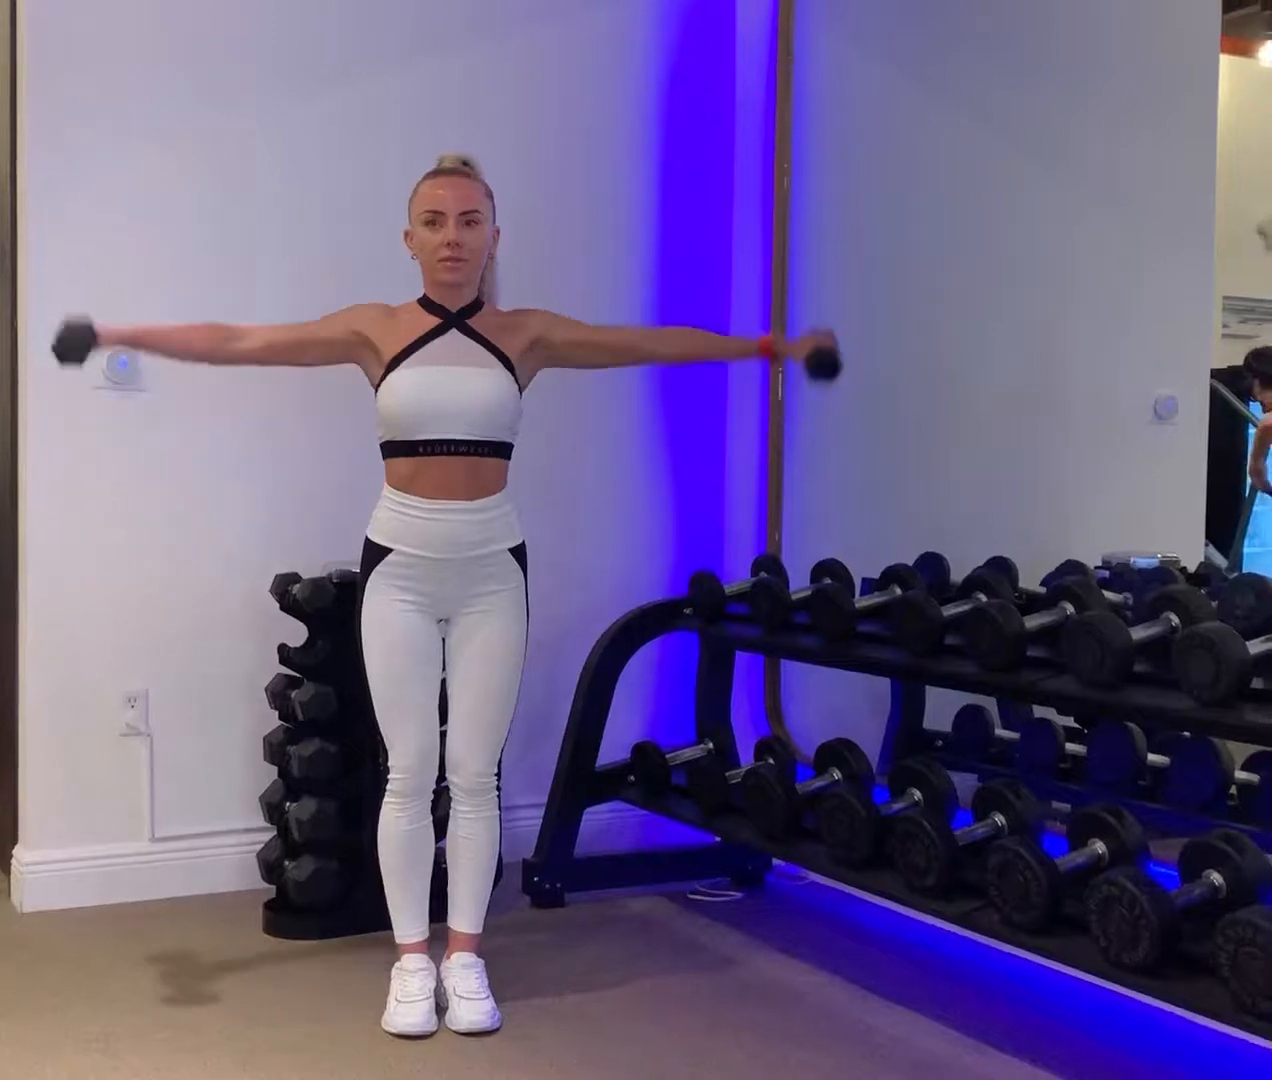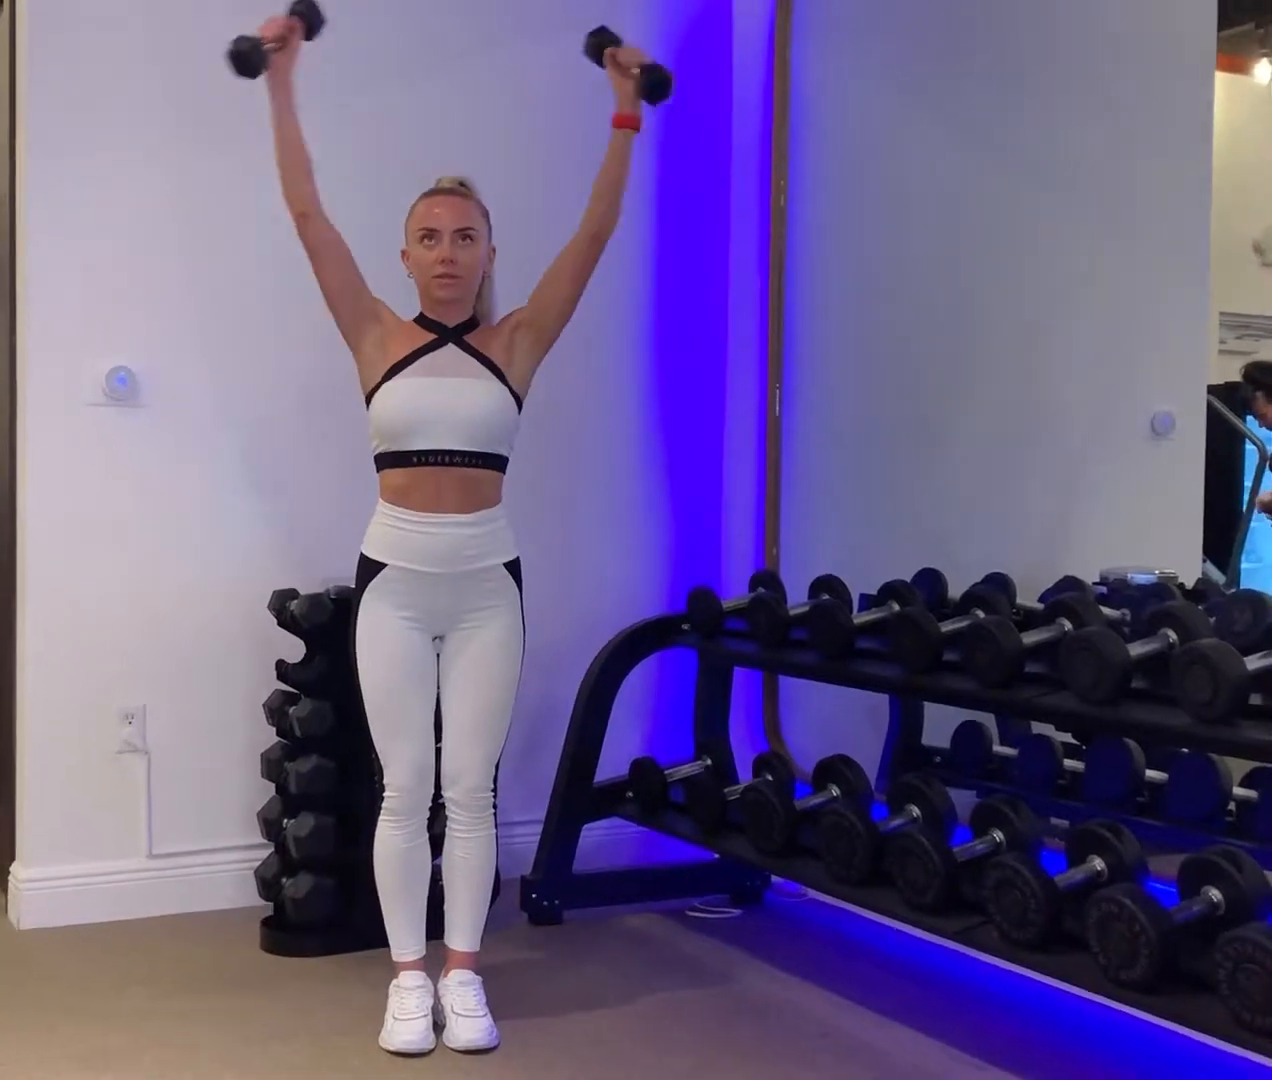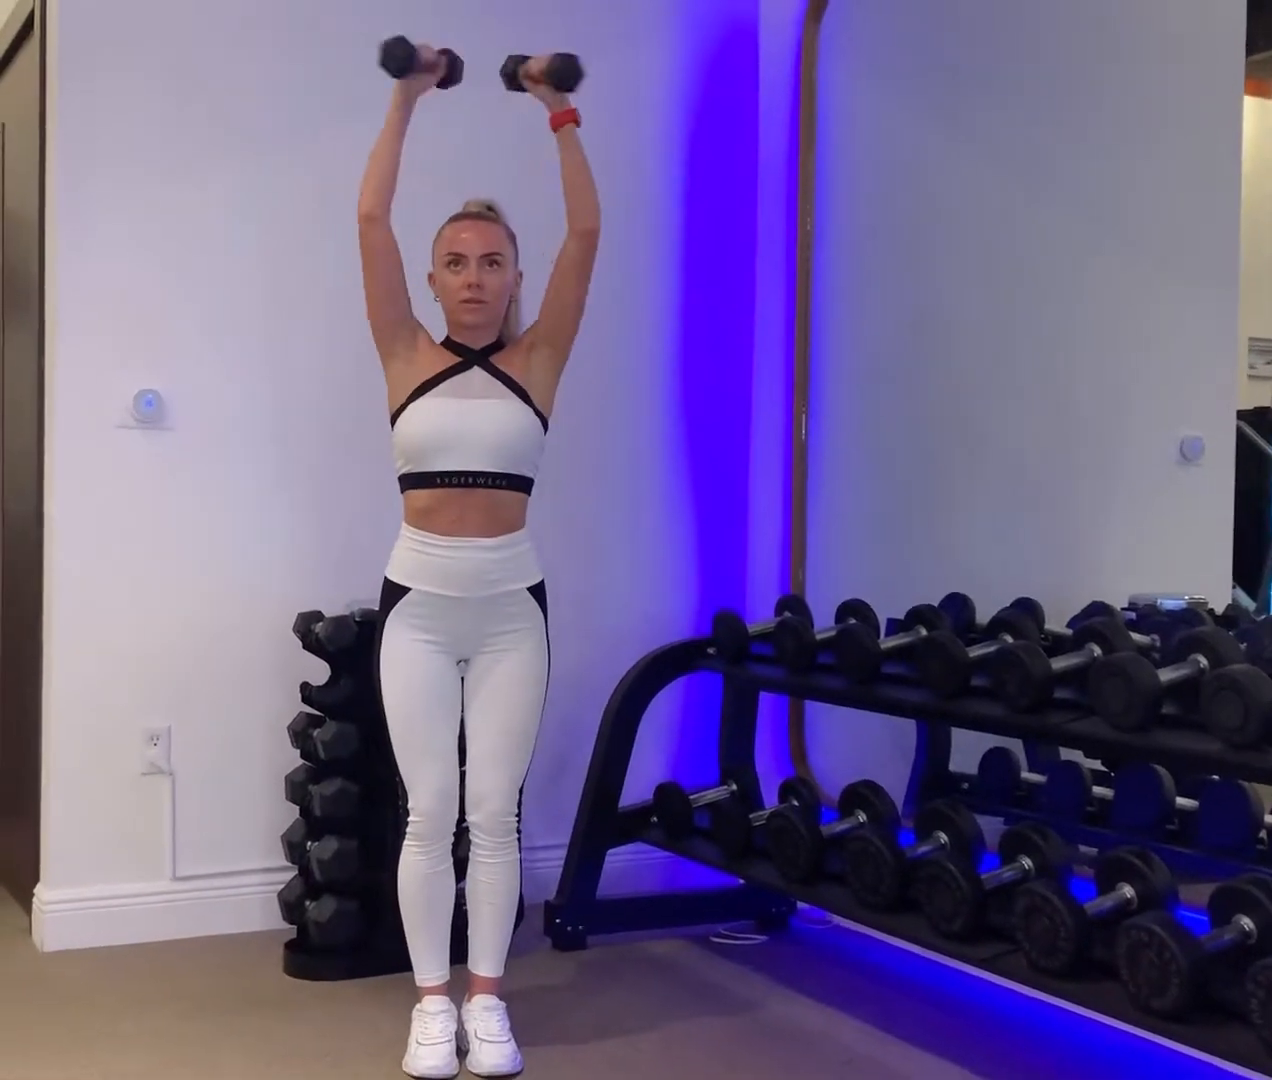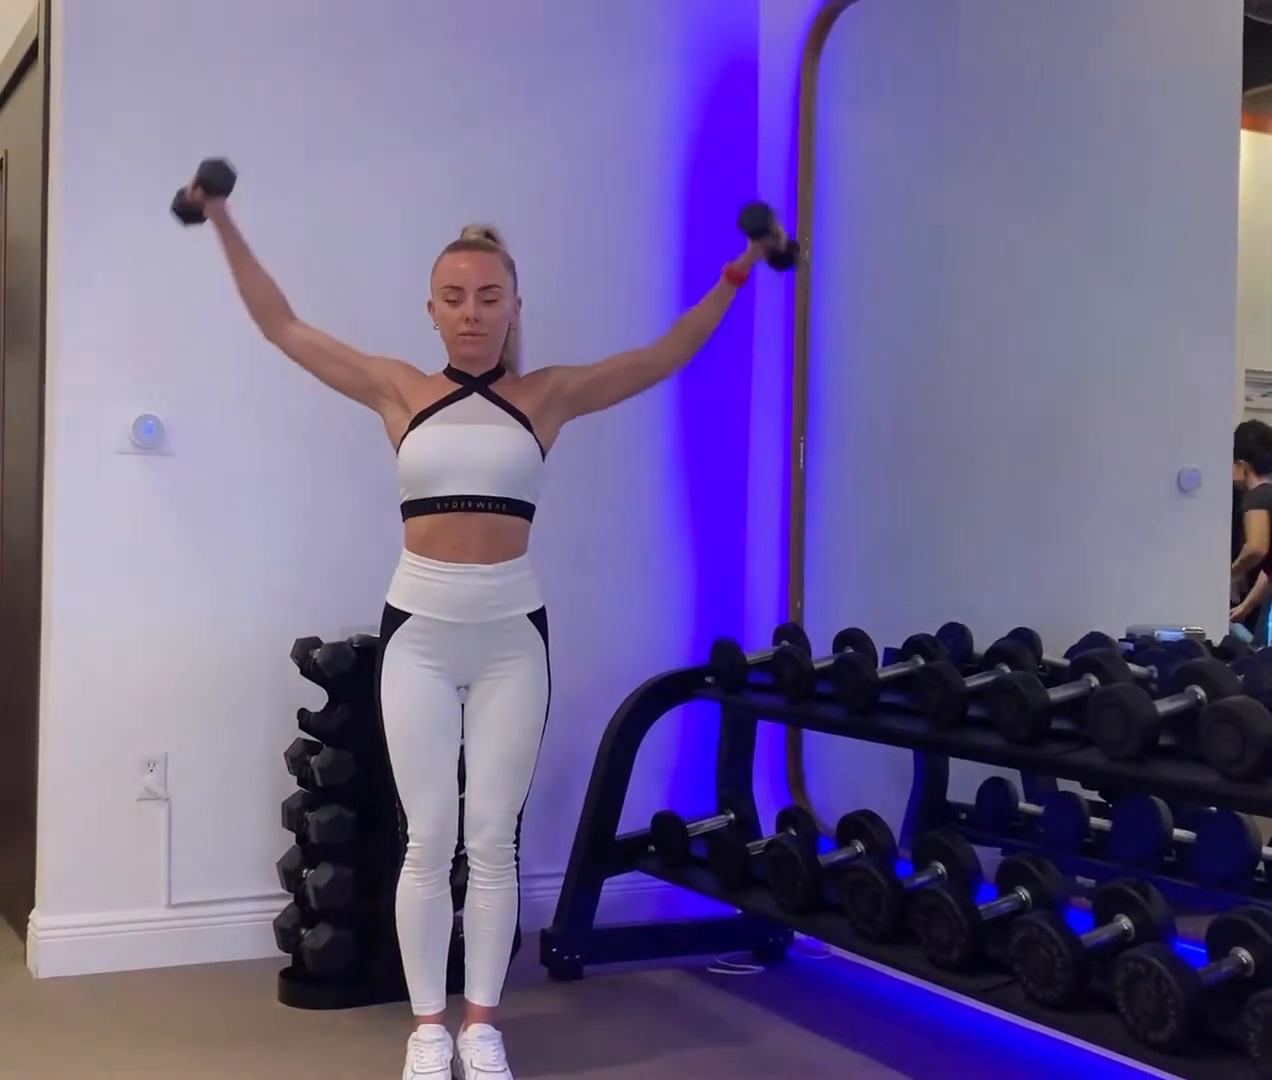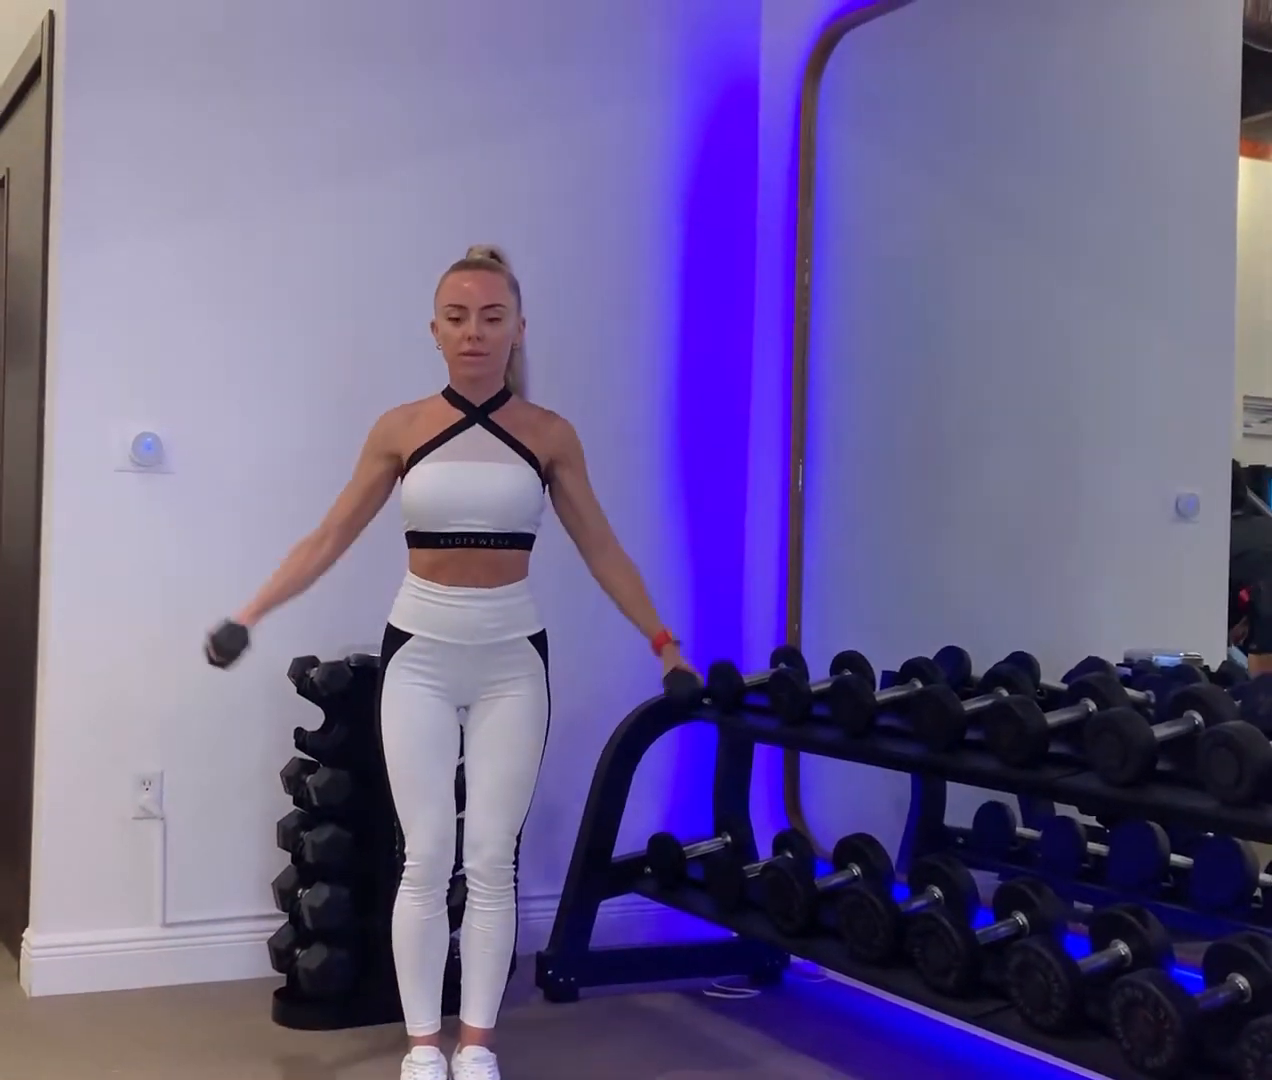
dt=0.7s
person 1, frame 1
left shoulder: (526, 333)
right shoulder: (375, 329)
left elbow: (652, 344)
right elbow: (241, 342)
left wrist: (767, 346)
right wrist: (118, 333)
left hip: (491, 567)
right hip: (400, 564)
left knee: (475, 772)
right knee: (410, 770)
left ankle: (465, 954)
right ankle: (411, 955)
person 1, frame 2
left shoulder: (516, 343)
right shoulder: (376, 337)
left elbow: (598, 228)
right elbow: (303, 209)
left wrist: (627, 112)
right wrist: (279, 80)
left hip: (485, 583)
right hip: (394, 581)
left knee: (470, 789)
right knee: (404, 788)
left ankle: (462, 972)
right ankle: (408, 974)
person 1, frame 3
left shoulder: (538, 362)
right shoulder: (407, 359)
left elbow: (588, 235)
right elbow: (368, 221)
left wrist: (560, 112)
right wrist: (406, 100)
left hip: (509, 605)
right hip: (418, 603)
left knee: (494, 813)
right knee: (430, 813)
left ankle: (486, 997)
person 1, frame 4
left shoulder: (544, 395)
right shoulder: (399, 389)
left elbow: (669, 355)
right elbow: (282, 327)
left wrist: (737, 272)
right wrist: (223, 221)
left hip: (511, 634)
right hip: (419, 631)
left knee: (493, 840)
right knee: (428, 839)
person 1, frame 5
left shoulder: (550, 434)
right shoulder: (399, 428)
left elbow: (601, 549)
right elbow: (333, 536)
left wrist: (663, 641)
right wrist: (253, 613)
left hip: (511, 659)
right hip: (420, 654)
left knee: (492, 860)
right knee: (426, 858)
